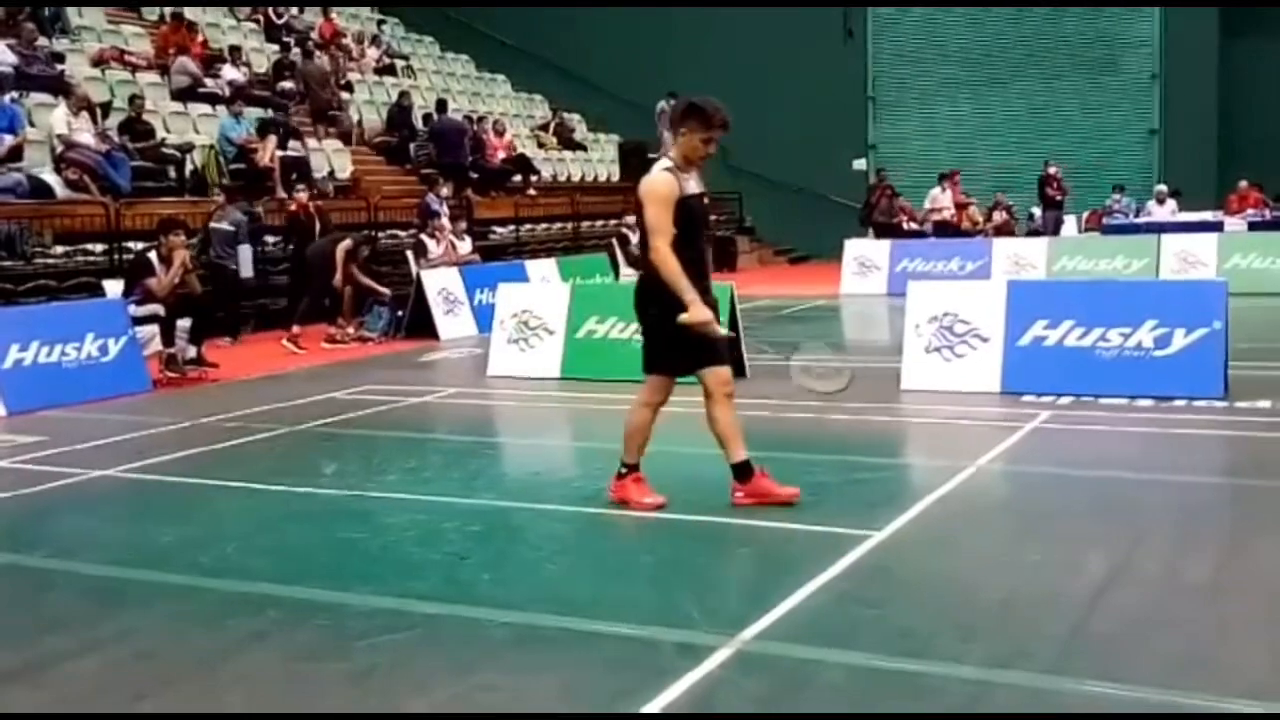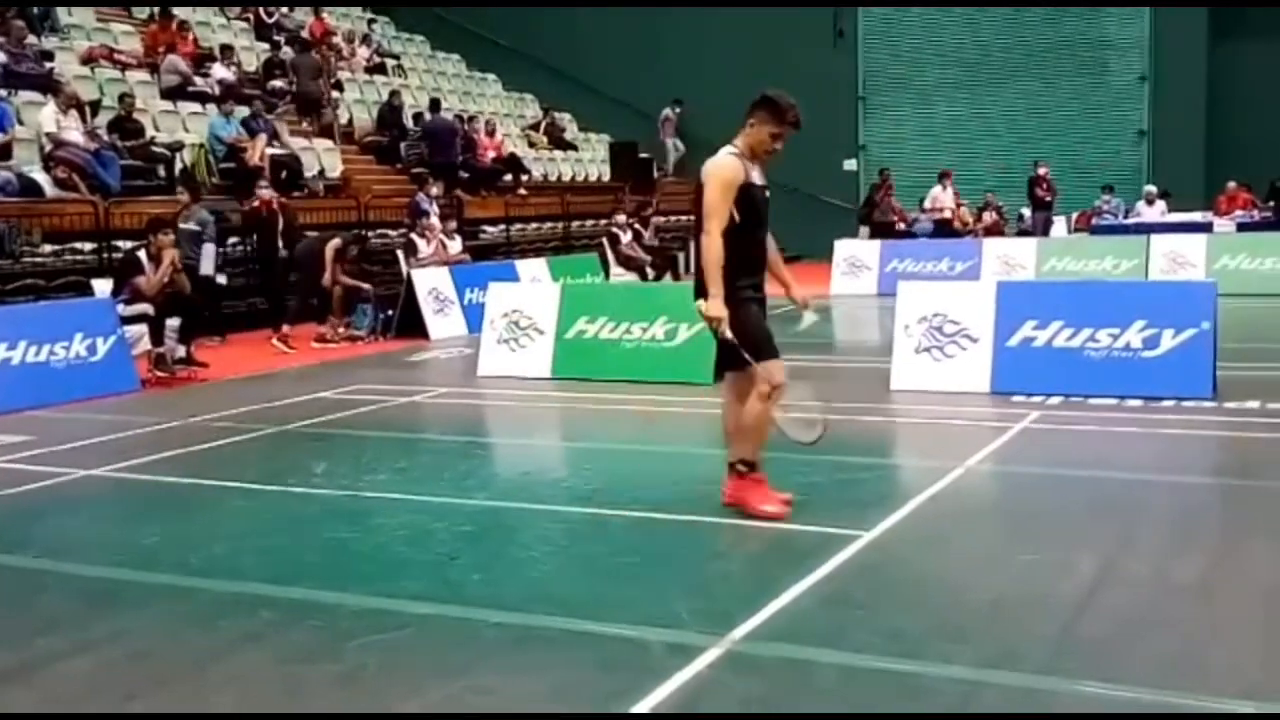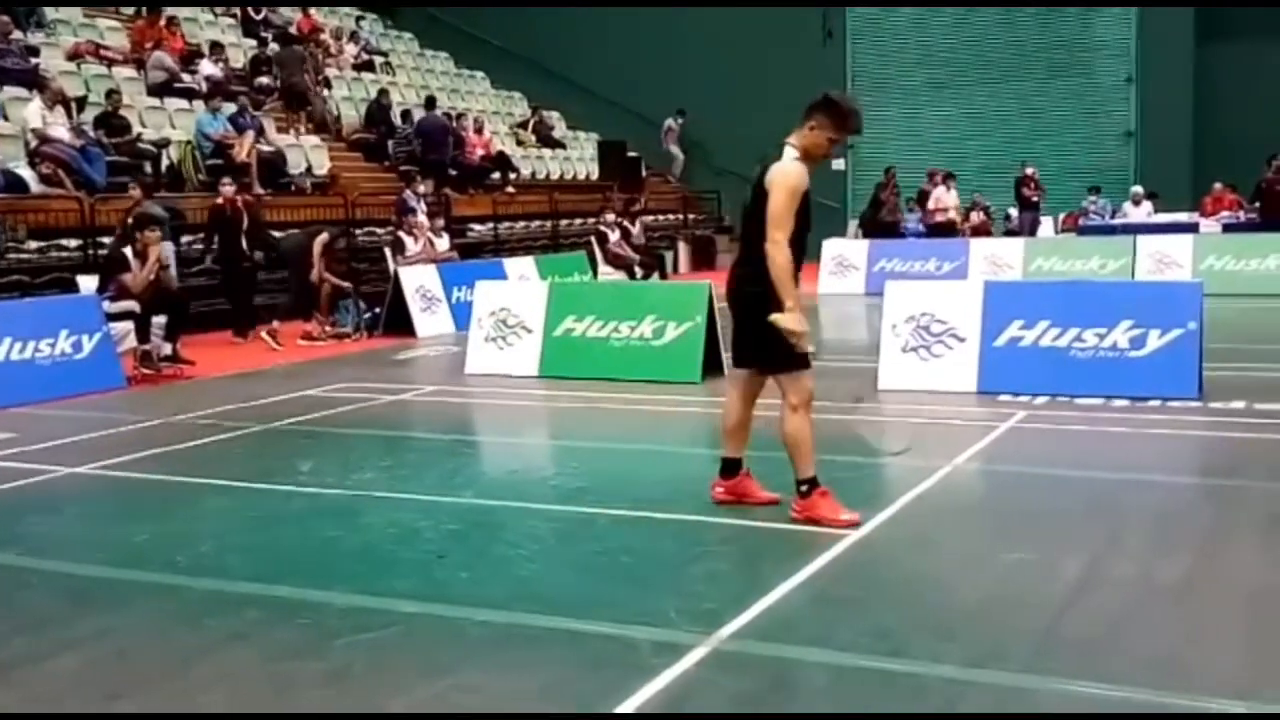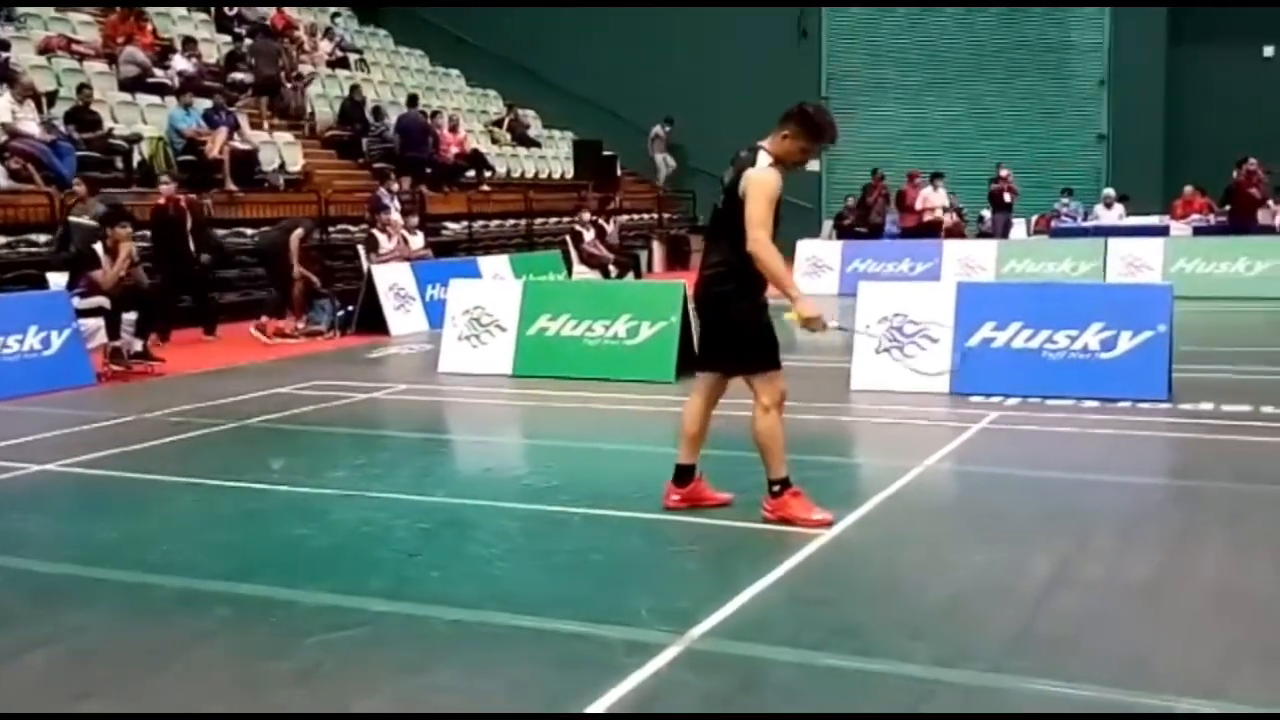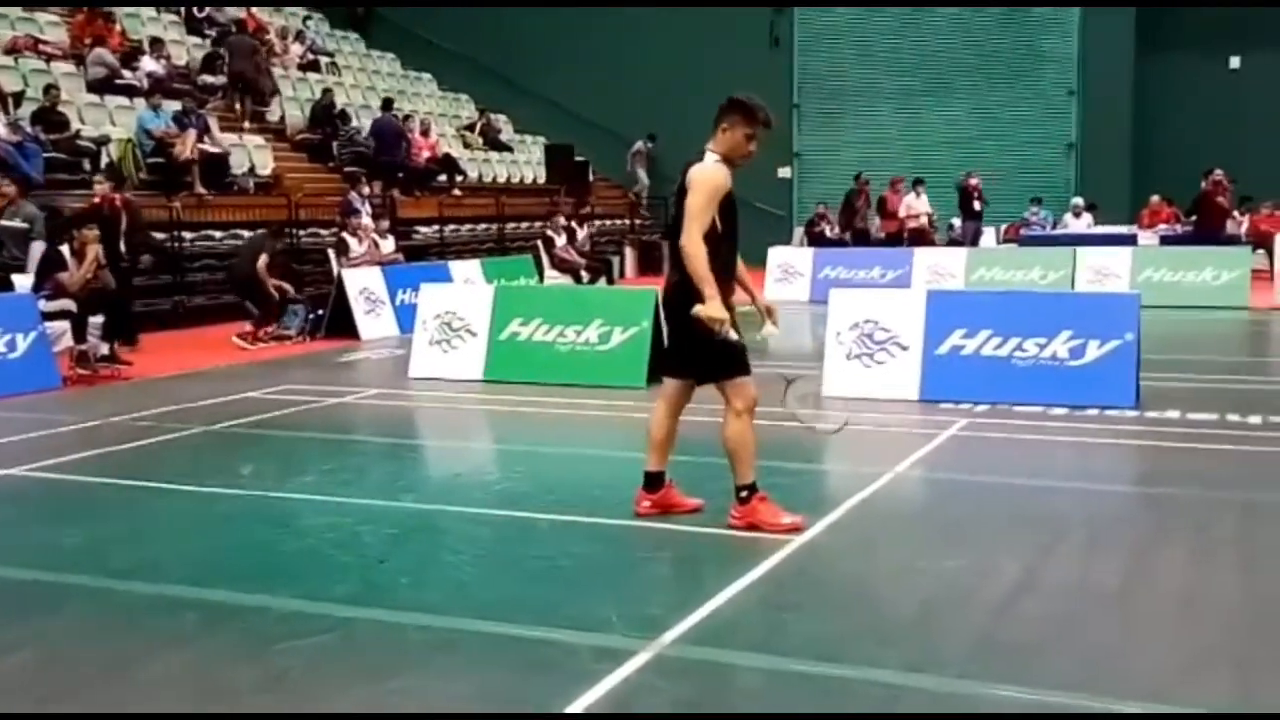
dt=0.4s
person 1, frame 1
left shoulder: (693, 176)
right shoulder: (660, 181)
right elbow: (659, 250)
right wrist: (692, 304)
left hip: (698, 296)
right hip: (666, 302)
left knee: (721, 387)
right knee: (655, 393)
left ankle: (746, 480)
right ankle: (626, 478)
person 1, frame 2
left shoulder: (754, 170)
right shoulder: (725, 166)
right elbow: (711, 235)
left wrist: (789, 284)
right wrist: (715, 297)
left hip: (750, 290)
right hip: (729, 296)
left knee: (739, 384)
right knee: (770, 381)
left ankle: (741, 479)
right ankle: (745, 474)
person 1, frame 3
left shoulder: (785, 165)
right shoulder: (790, 172)
right elbow: (776, 244)
left wrist: (787, 297)
right wrist: (791, 308)
left hip: (752, 292)
right hip: (762, 294)
left knee: (745, 384)
right knee: (799, 393)
left ankle: (731, 478)
right ankle: (808, 496)
person 1, frame 4
left shoulder: (747, 161)
right shoulder: (764, 176)
right elbow: (758, 245)
right wrist: (797, 299)
left hip: (715, 288)
right hip: (735, 295)
left knee: (705, 389)
right knee: (770, 393)
left ankle: (684, 483)
right ankle: (780, 496)
person 1, frame 5
left shoulder: (706, 171)
right shoulder: (711, 173)
right elbow: (691, 241)
left wrist: (753, 294)
right wrist: (712, 299)
left hip: (685, 300)
right hip: (699, 303)
left knee: (673, 394)
right knee: (742, 398)
left ankle: (654, 490)
right ankle: (747, 502)
